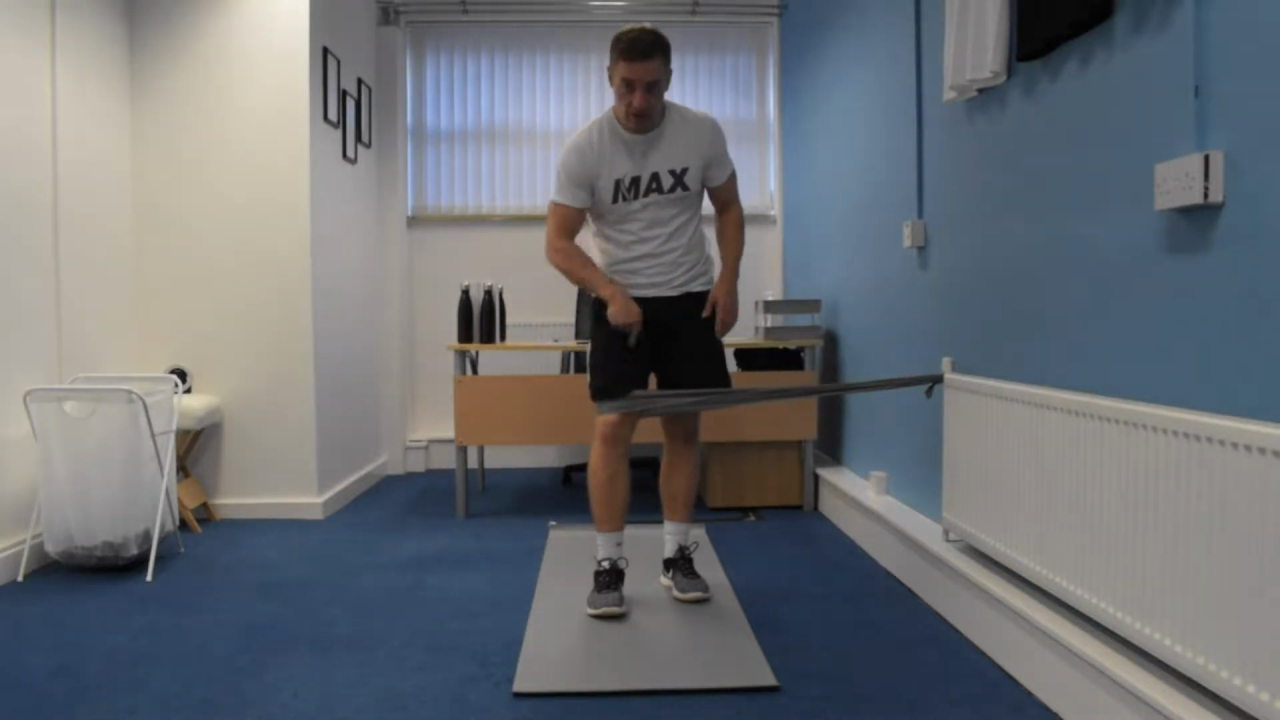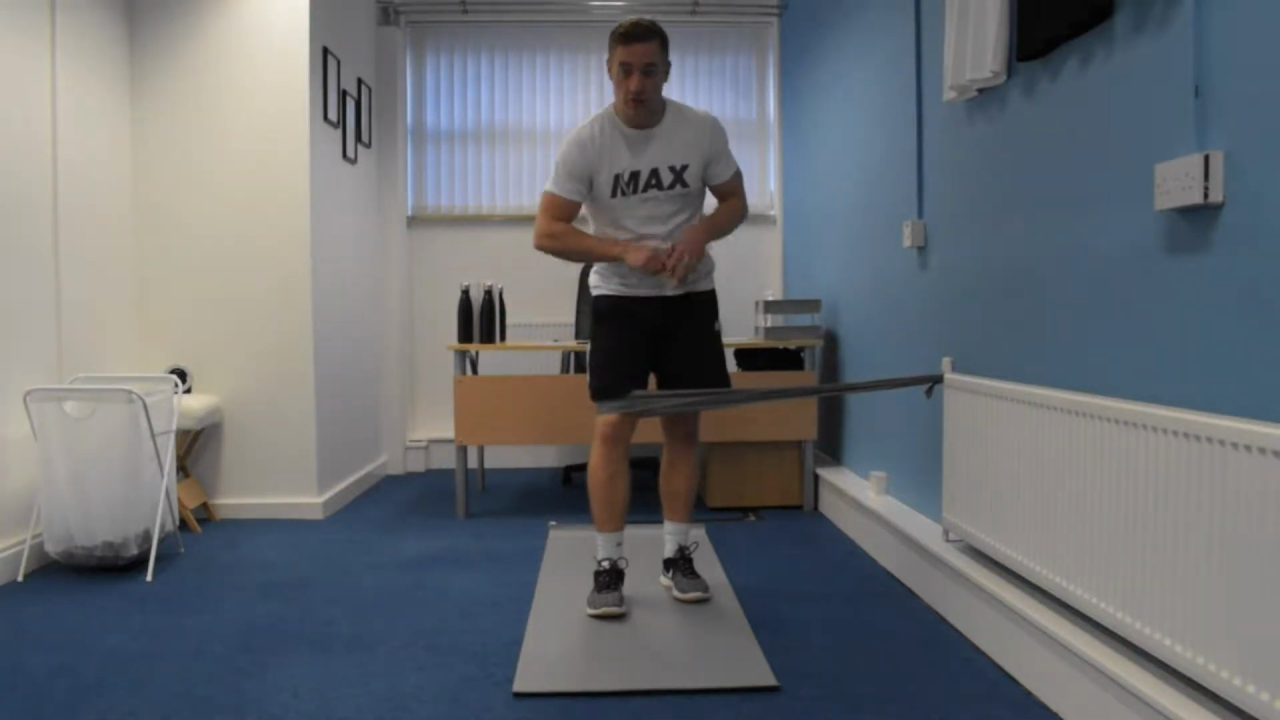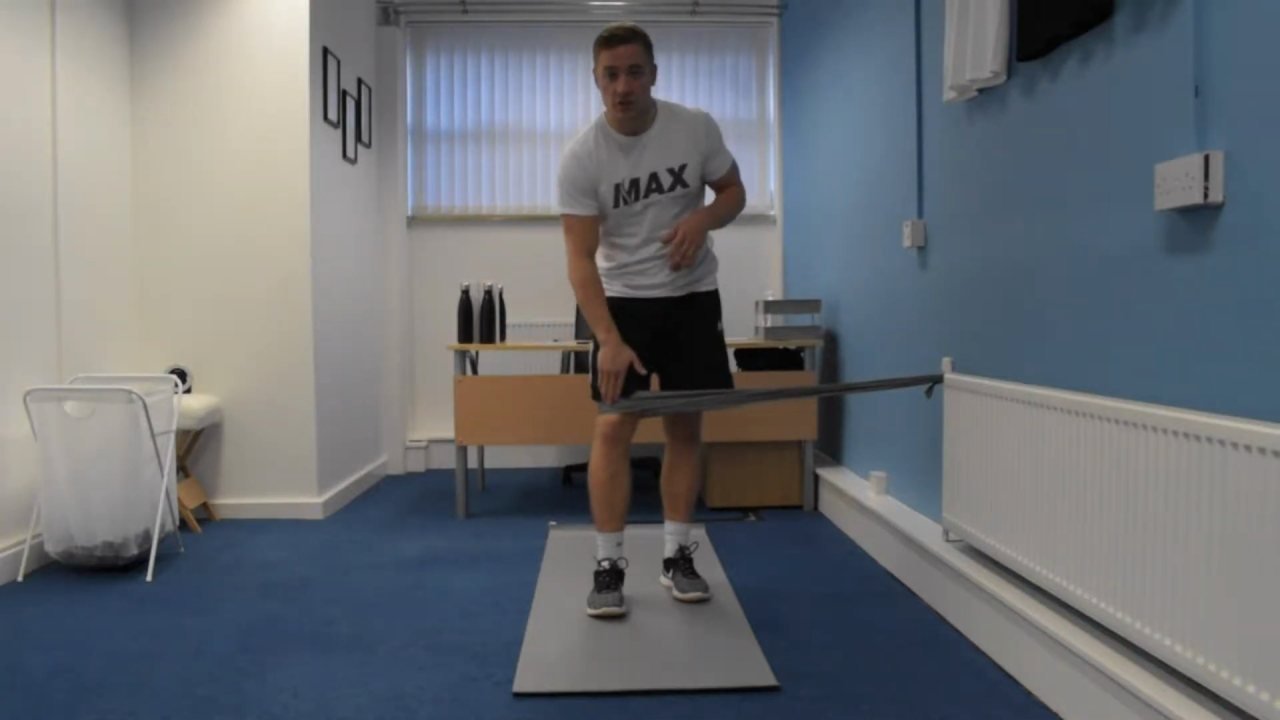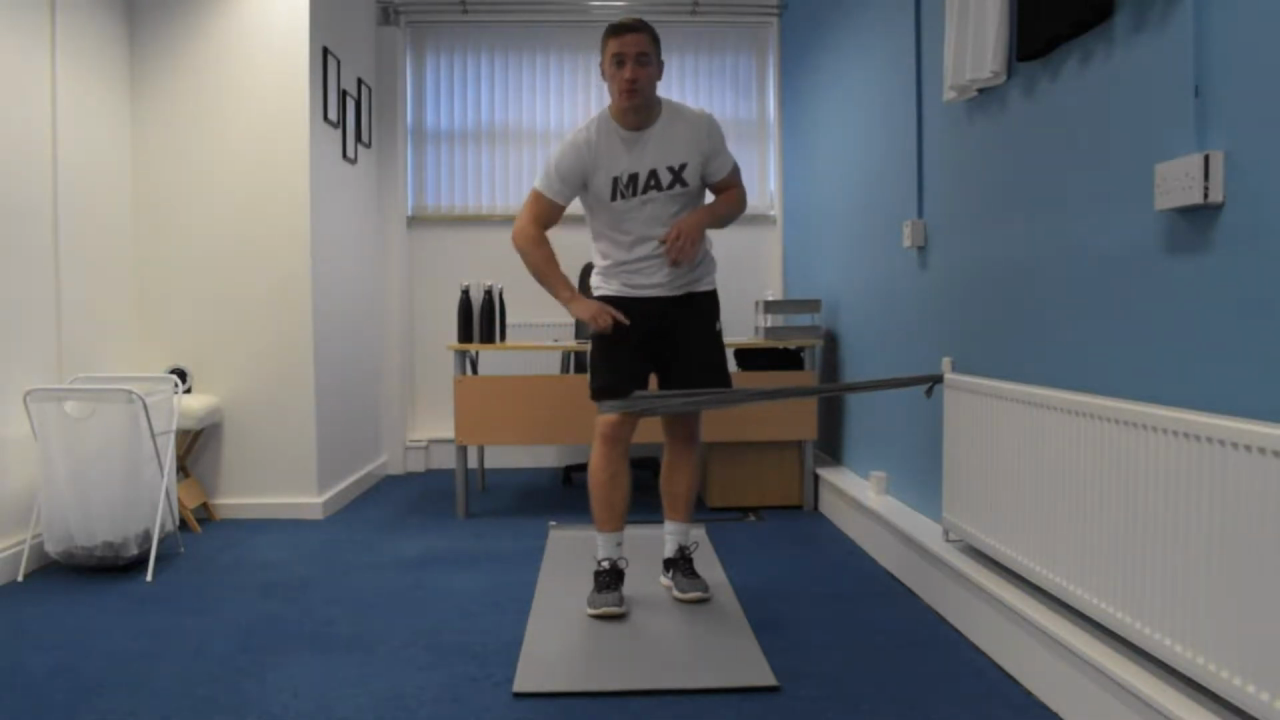
dt=0.4s
person 1, frame 1
left shoulder: (703, 131)
right shoulder: (584, 148)
left elbow: (728, 207)
right elbow: (559, 242)
left wrist: (727, 278)
right wrist: (610, 295)
left hip: (691, 300)
right hip: (619, 303)
left knee: (683, 428)
right knee: (612, 429)
left ankle: (677, 556)
right ankle: (608, 566)
person 1, frame 2
left shoulder: (703, 130)
right shoulder: (585, 142)
left elbow: (735, 201)
right elbow: (547, 232)
left wrist: (700, 232)
right wrist: (623, 249)
left hip: (690, 298)
right hip: (619, 301)
left knee: (683, 428)
right knee: (613, 429)
left ankle: (677, 556)
right ankle: (608, 566)
person 1, frame 3
left shoulder: (696, 127)
right shoulder: (581, 157)
left elbow: (734, 191)
right elbow: (580, 260)
left wrist: (702, 219)
right wrist: (609, 341)
left hip: (693, 298)
right hip: (624, 301)
left knee: (685, 427)
right knee: (612, 428)
left ankle: (677, 555)
right ankle: (608, 566)
person 1, frame 4
left shoulder: (699, 128)
right shoulder: (583, 147)
left elbow: (734, 195)
right elbow: (526, 230)
left wrist: (700, 217)
right wrist: (575, 302)
left hip: (691, 297)
right hip: (620, 301)
left knee: (683, 427)
right knee: (612, 429)
left ankle: (677, 556)
right ankle: (608, 566)
